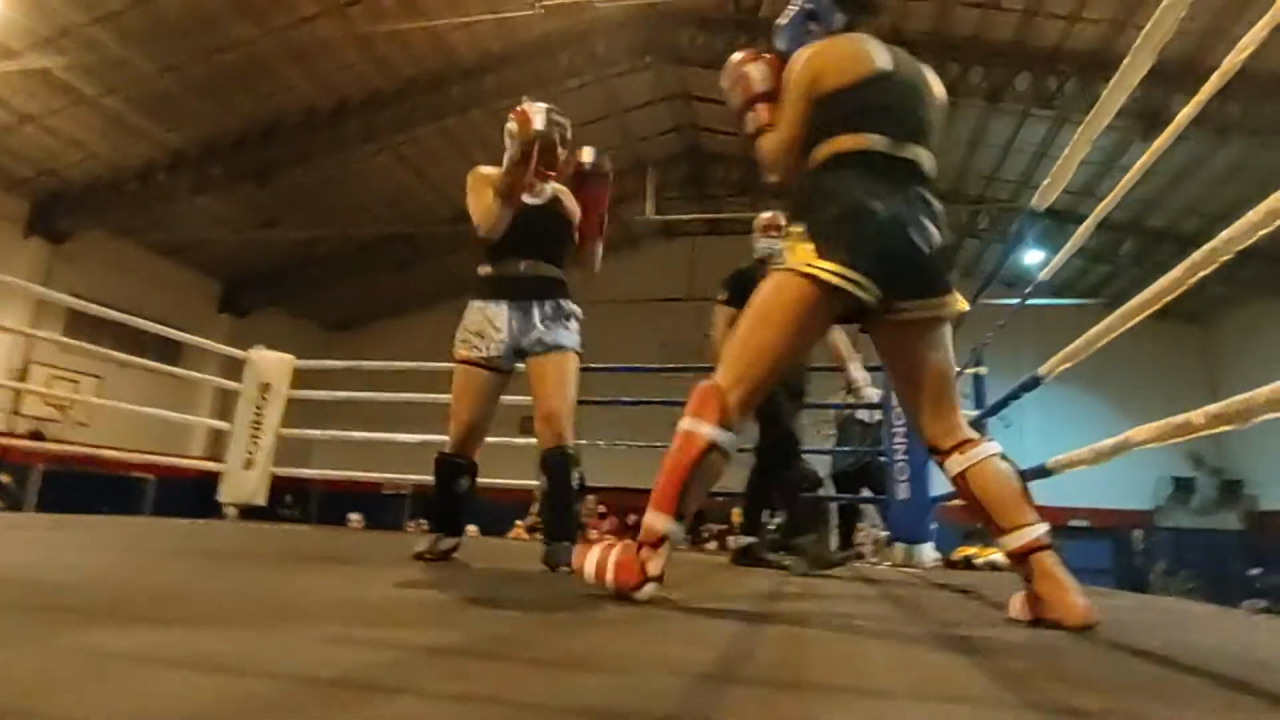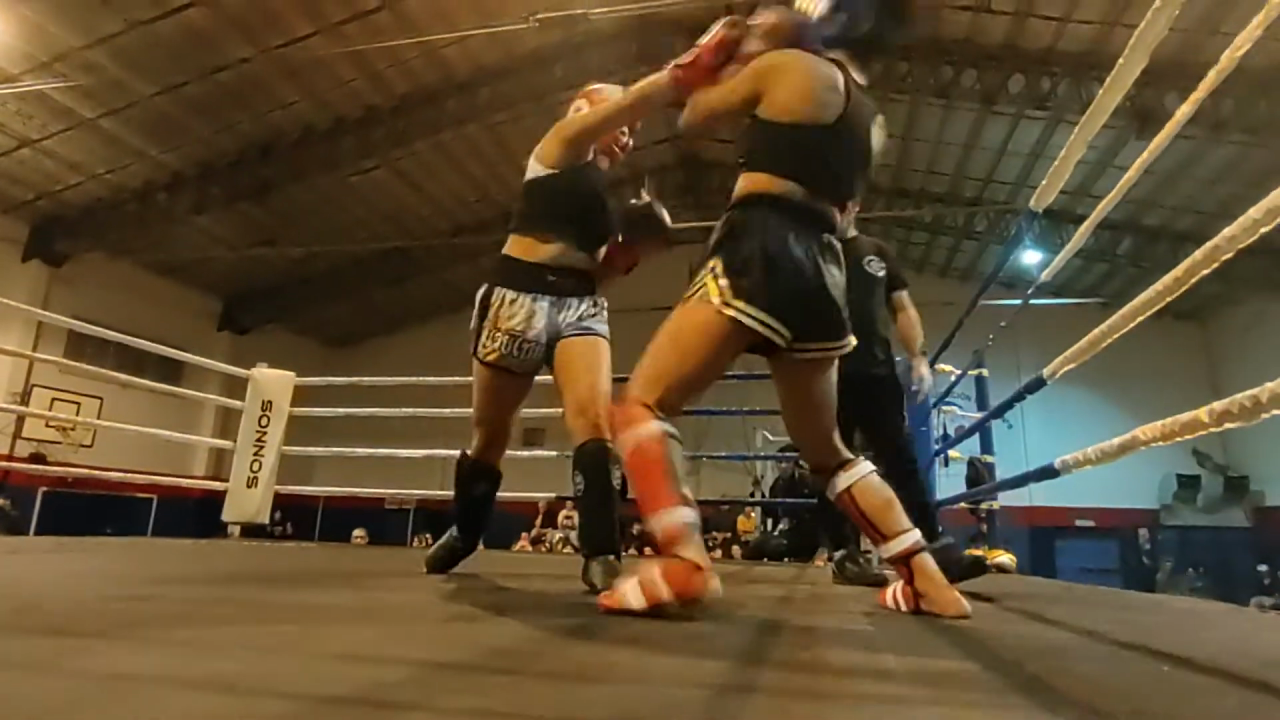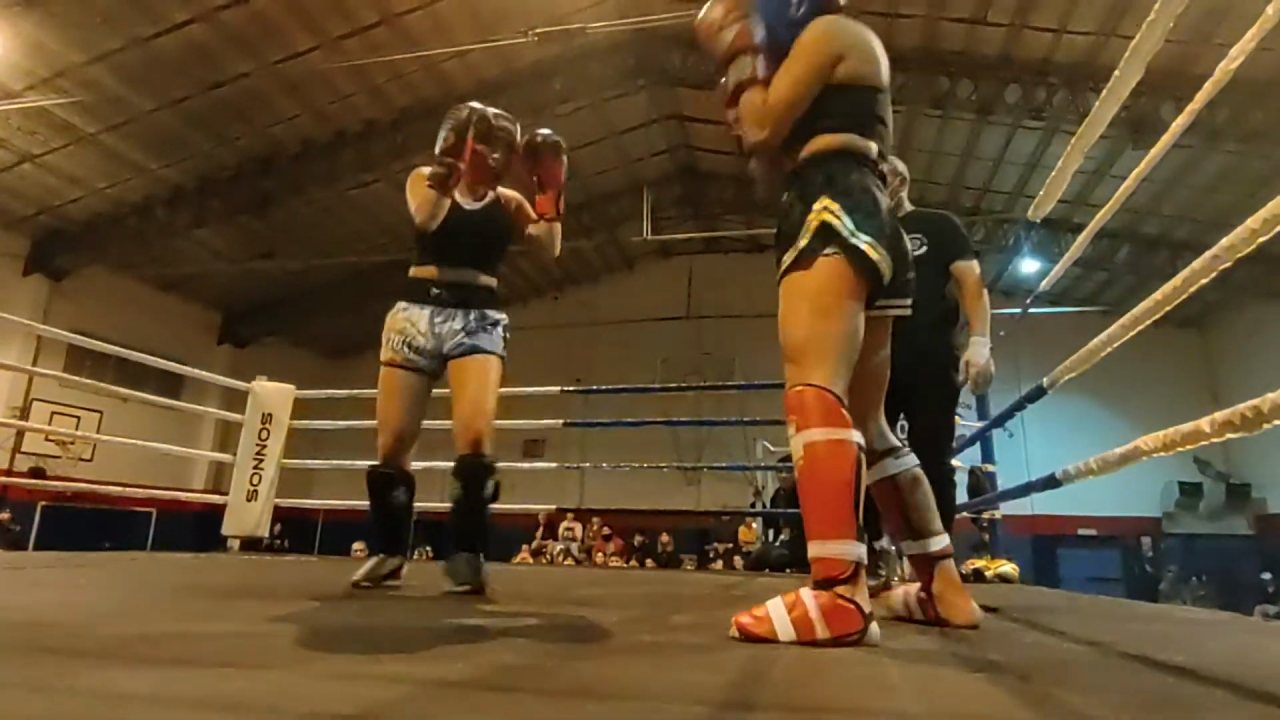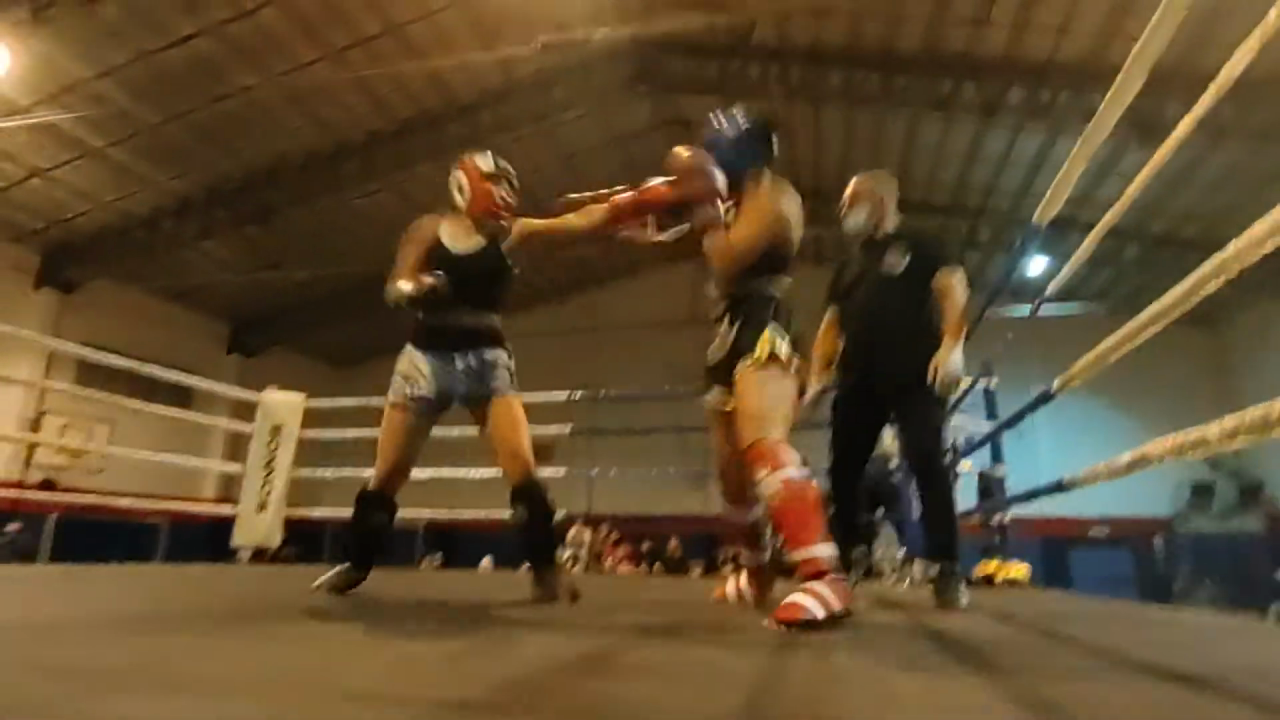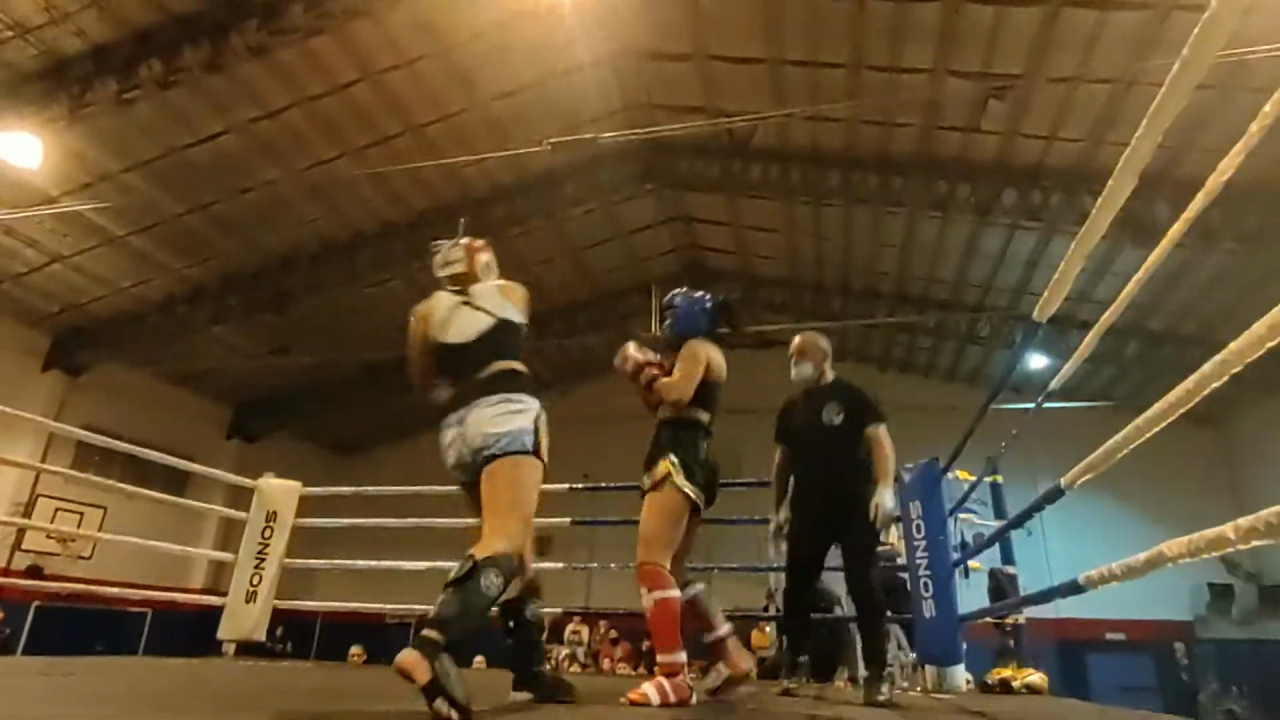
dt=0.7s
person 1, frame 1
left shoulder: (815, 57)
right shoulder: (922, 78)
left elbow: (788, 167)
left wrist: (759, 105)
left hip: (840, 230)
right hip: (917, 234)
left knee: (725, 394)
right knee: (944, 427)
left ankle: (643, 556)
right ankle: (1049, 582)
person 1, frame 2
left shoulder: (786, 65)
right shoulder: (873, 123)
left elbow: (693, 116)
left wrist: (749, 57)
left hip: (755, 264)
right hip: (820, 275)
left knee: (638, 405)
right knee: (826, 449)
left ankle: (682, 562)
right ankle: (928, 583)
person 1, frame 3
right shoulder: (859, 61)
left elbow: (762, 131)
left wrist: (739, 58)
left hip: (834, 212)
right hip: (867, 223)
left knee: (812, 394)
right knee: (864, 426)
left ankle: (839, 593)
right ankle: (941, 583)
person 1, frame 4
left shoulder: (773, 196)
right shoulder: (740, 203)
left elbow: (727, 263)
left wrist: (707, 201)
left hip: (760, 336)
right hip: (731, 341)
left knee: (763, 445)
right knee: (735, 475)
left ankle: (823, 578)
right ankle: (756, 575)
person 1, frame 5
left shoulder: (698, 349)
right shoulder: (691, 357)
left elbow: (675, 396)
right elbow: (665, 408)
left wrist: (647, 370)
right wrist: (647, 376)
left hip: (678, 460)
right hip: (686, 465)
left knee: (651, 565)
right knee: (672, 571)
left ankle: (673, 677)
right ankle: (732, 655)
person 2, frame 1
left shoulder: (564, 199)
right shoulder: (486, 178)
left elbow: (589, 262)
right elbow: (489, 227)
left wrist: (595, 196)
right wrist: (520, 166)
left hip: (552, 314)
right hip: (493, 310)
left knee: (555, 427)
right knee: (465, 432)
left ankle: (560, 540)
right ankle: (446, 529)
person 2, frame 2
left shoulder: (603, 189)
right shoulder: (561, 146)
right elbow: (629, 99)
left wrist: (639, 240)
left hip: (579, 306)
right hip: (518, 298)
left knee: (593, 422)
right knee: (489, 437)
left ankle: (602, 556)
right ankle: (464, 530)
person 2, frame 3
left shoulder: (510, 201)
right shoulder: (425, 179)
left elbow: (550, 244)
right elbow: (426, 217)
left wrist: (550, 179)
right wrist: (449, 156)
left hip: (478, 322)
right hip: (418, 314)
left knee: (472, 436)
right knee: (392, 444)
left ankle: (465, 555)
right ankle: (391, 551)
person 2, frame 4
left shoulder: (512, 232)
right shoulder: (429, 229)
left elbow: (576, 223)
right elbow: (395, 288)
right wrist: (416, 288)
left hip: (484, 359)
right hip: (427, 357)
left knee: (521, 464)
right knee: (388, 472)
left ankle: (546, 571)
right ankle: (356, 562)
person 2, frame 5
left shoulder: (426, 311)
right shoulder: (512, 292)
left elbow: (427, 386)
left hip: (458, 429)
right hip: (510, 413)
left knee: (515, 547)
right knee: (501, 544)
left ankle: (531, 670)
right ankle: (431, 646)
person 3, frame 1
right shoulder: (744, 278)
left elbow: (828, 328)
right elbow: (721, 327)
left wrist: (853, 367)
left hip: (790, 383)
left knee: (775, 455)
right knee: (786, 449)
left ankle: (748, 541)
person 3, frame 2
left shoulder: (877, 251)
left elbow: (902, 308)
left wrist: (919, 357)
left hip: (878, 371)
left knee: (901, 460)
left ankle: (936, 546)
right ankle: (845, 555)
person 3, frame 3
left shoulder: (939, 227)
left elbow: (971, 282)
left wrist: (979, 341)
left hip: (931, 368)
left knee: (934, 464)
right ankle: (868, 557)
person 3, frame 4
left shoulder: (918, 246)
right shoulder: (849, 265)
left elbow: (954, 291)
right elbow: (832, 325)
left wrist: (951, 346)
right wrist: (817, 376)
left hip: (914, 375)
right hip: (858, 379)
left knee: (928, 464)
right knee: (844, 470)
left ankle: (946, 569)
right ankle: (848, 562)
person 3, frame 5
left shoulder: (852, 397)
right shoulder: (791, 409)
left elbow: (880, 441)
right elbow: (783, 463)
left wrist: (884, 488)
right wrist: (779, 510)
left hip: (855, 510)
right hip: (808, 513)
left knee: (862, 585)
right knee: (797, 588)
left ankle: (876, 674)
right ankle: (794, 664)
